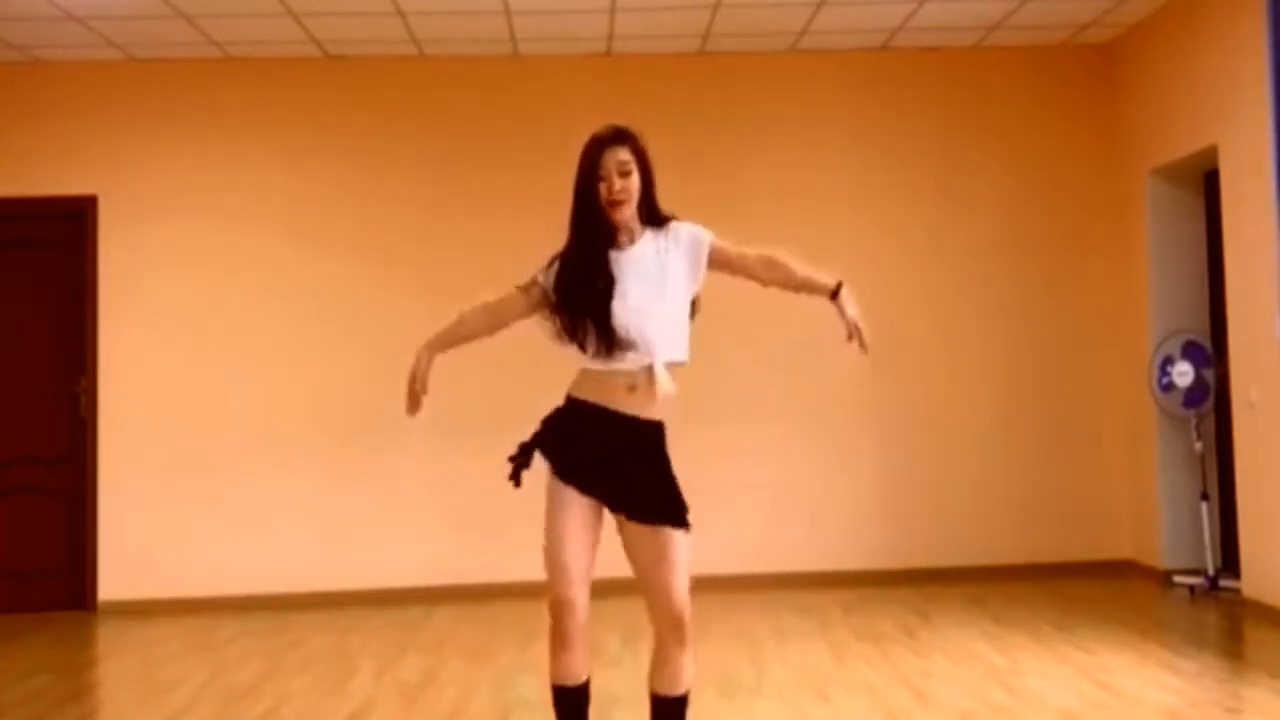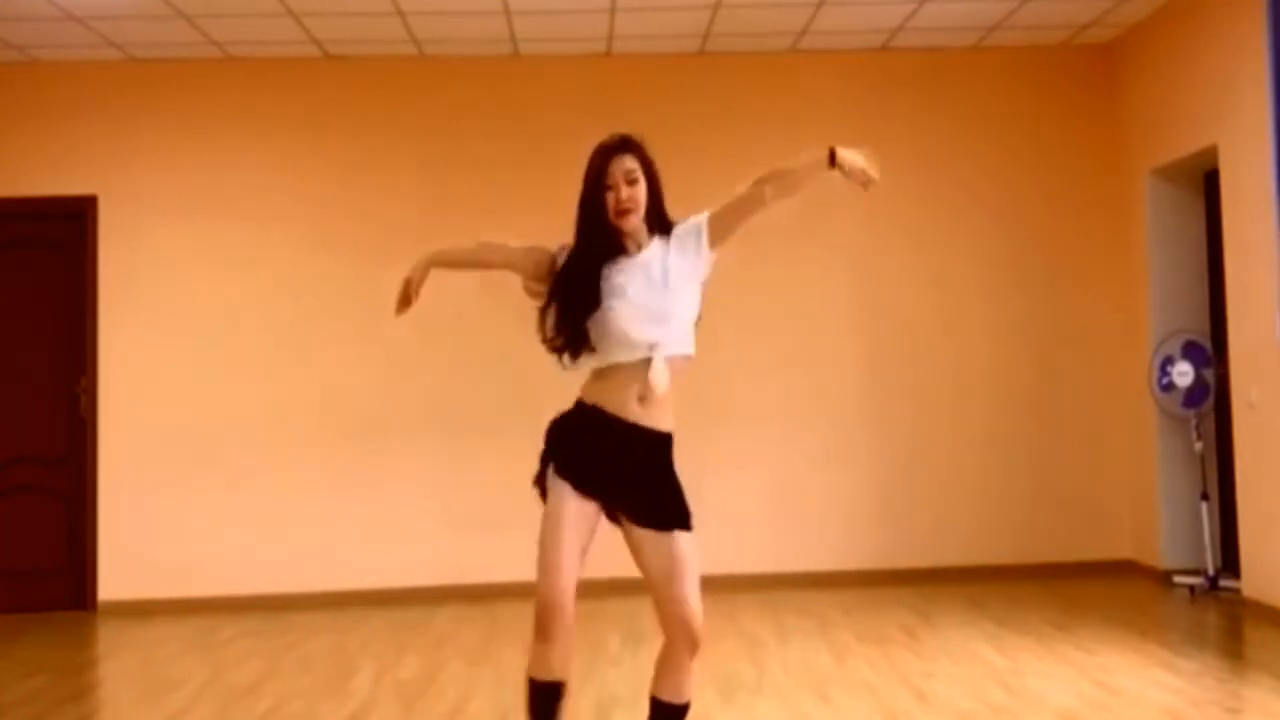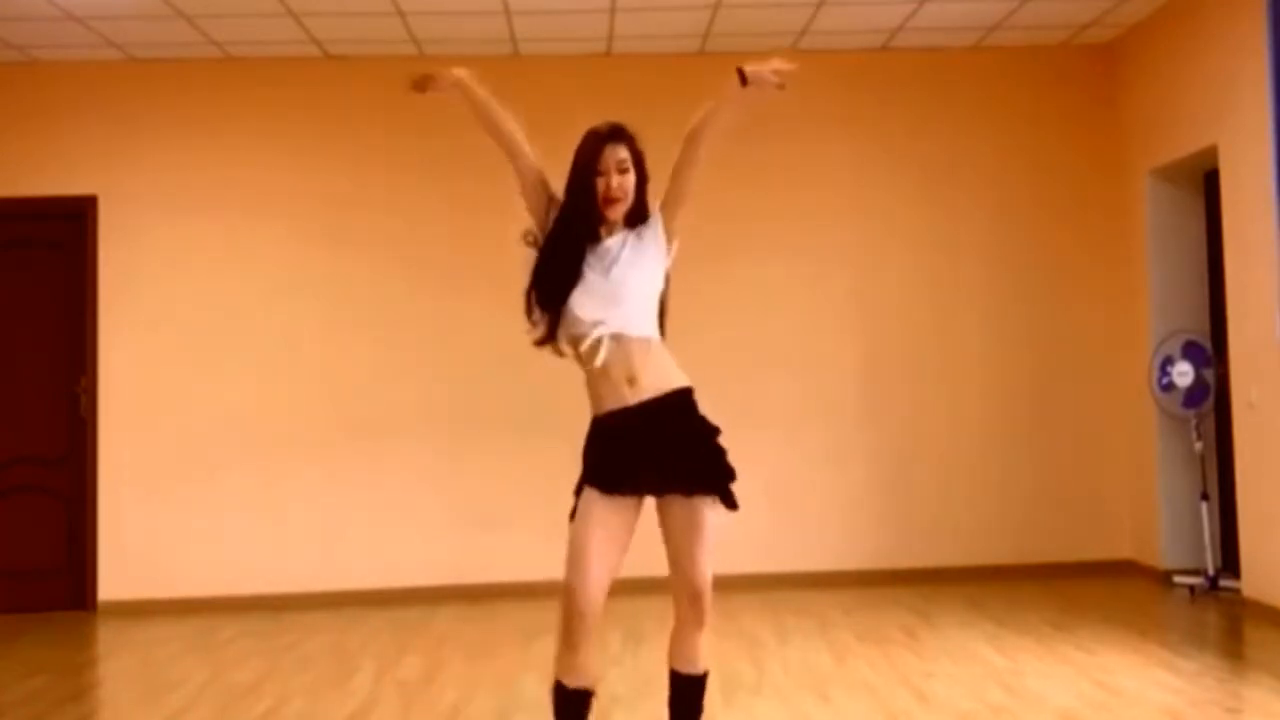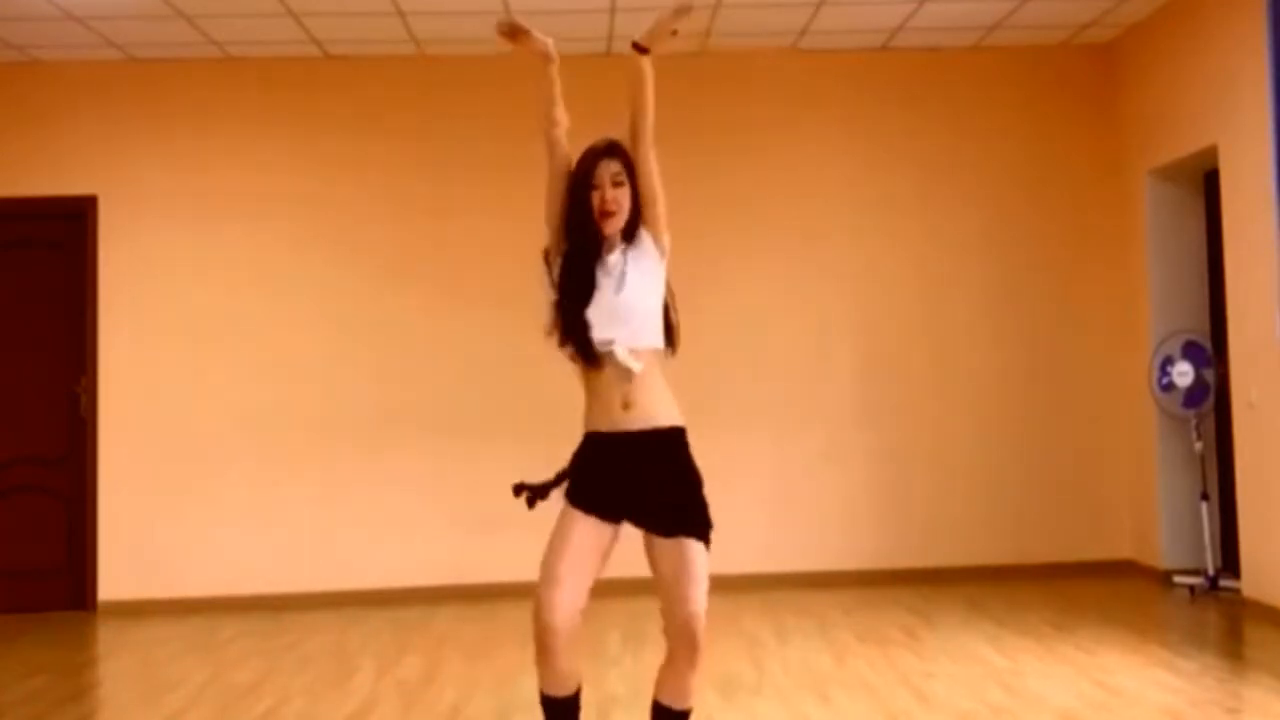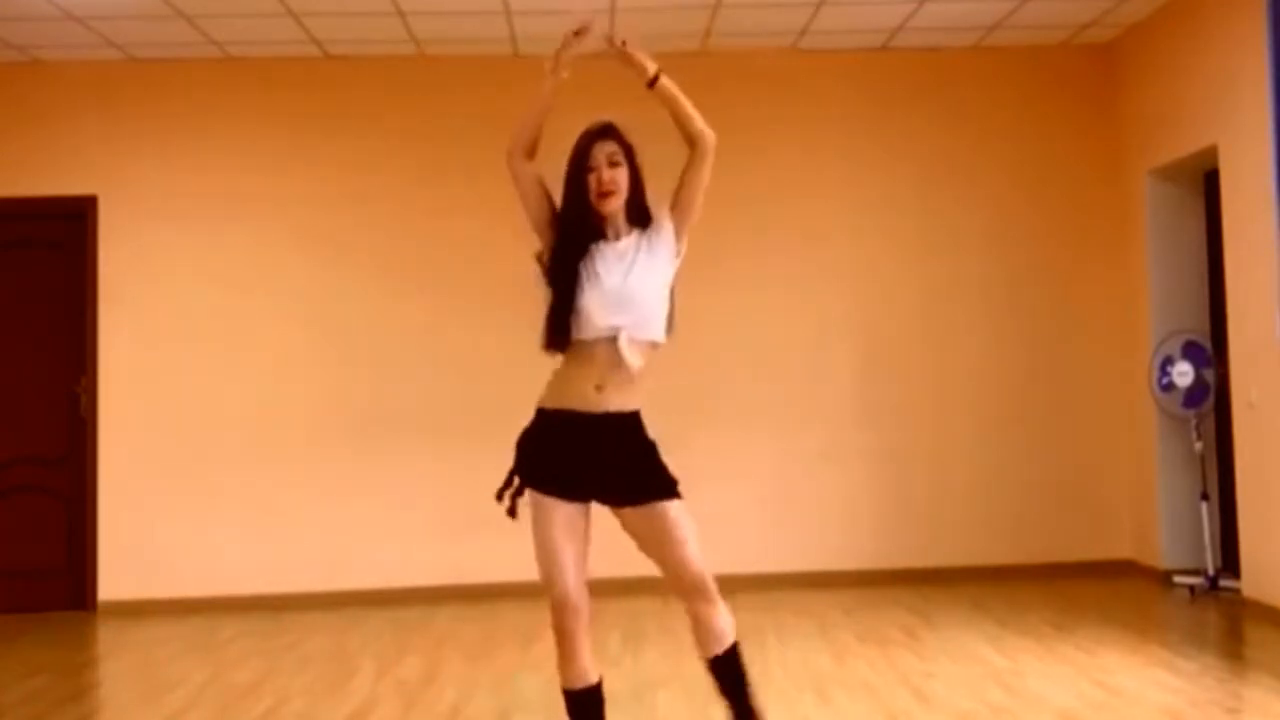
dt=0.5s
person 1, frame 1
left shoulder: (681, 243)
right shoulder: (575, 266)
left elbow: (761, 265)
right elbow: (501, 310)
left wrist: (835, 290)
right wrist: (430, 348)
left hip: (643, 448)
right hip: (579, 436)
left knee: (674, 617)
right knee: (566, 608)
person 1, frame 2
left shoulder: (689, 245)
right shoulder: (578, 264)
left elbow: (762, 190)
right elbow: (503, 253)
left wrist: (832, 158)
right wrist: (431, 260)
left hip: (651, 458)
right hip: (587, 441)
left knee: (686, 629)
right knee: (554, 612)
person 1, frame 3
left shoulder: (654, 237)
right shoulder: (562, 240)
left elbow: (697, 143)
right elbow: (518, 150)
left wrist: (744, 80)
right wrist: (464, 84)
left hip: (676, 422)
right hip: (612, 439)
left knee: (695, 599)
right knee: (580, 611)
person 1, frame 4
left shoulder: (649, 252)
right shoulder: (568, 260)
left elbow: (644, 143)
right elbow: (556, 153)
right wrist: (545, 64)
left hip: (662, 456)
right hip: (599, 463)
left knee: (689, 635)
right knee: (551, 628)
person 1, frame 5
left shoulder: (663, 241)
right shoulder: (568, 246)
left elbow: (705, 144)
right elbow: (521, 157)
left wrist: (651, 73)
right wrist: (558, 72)
left hip: (623, 439)
right hip: (555, 439)
left knee: (696, 581)
right knee: (568, 613)
